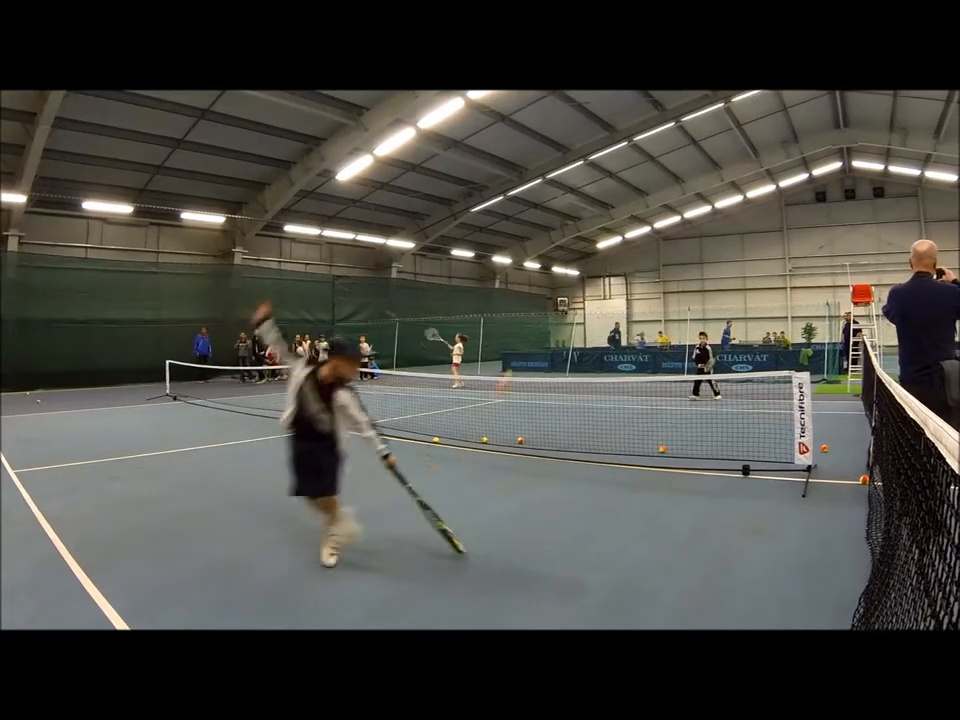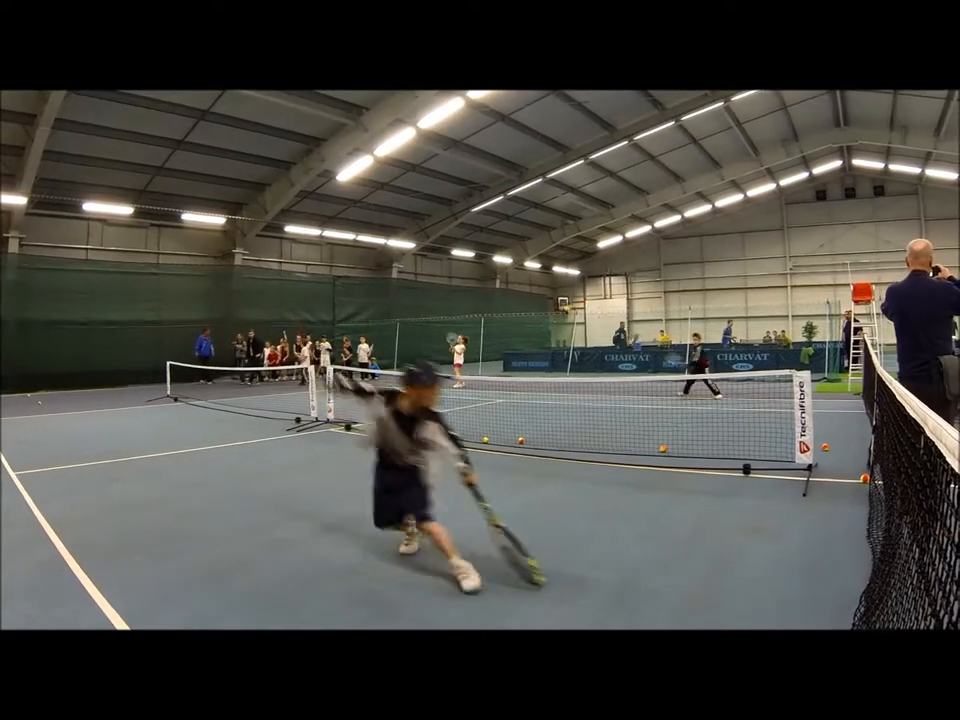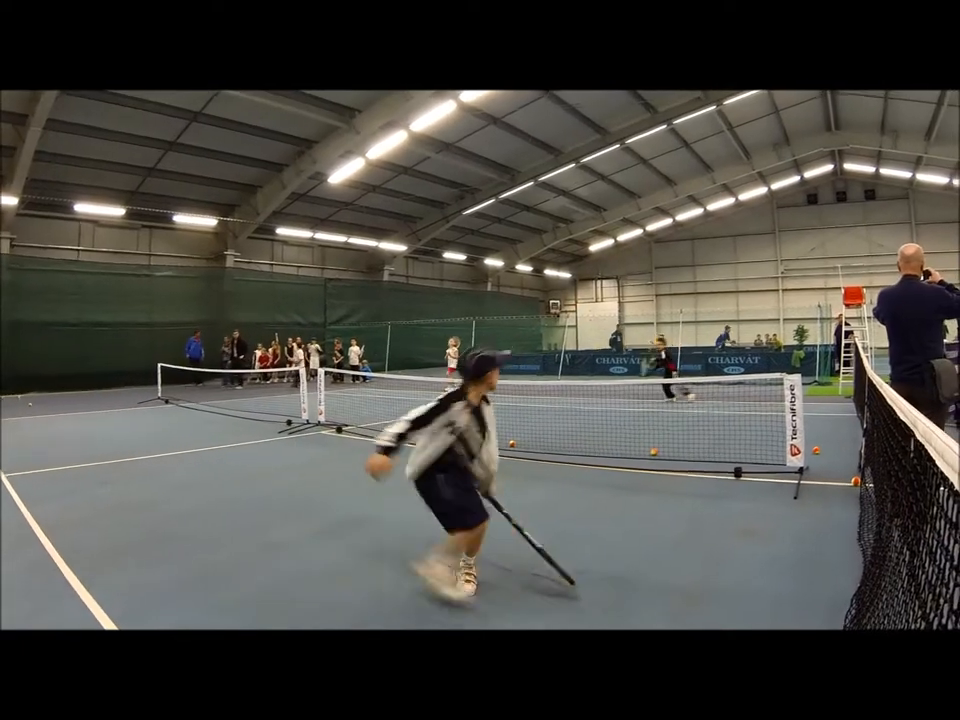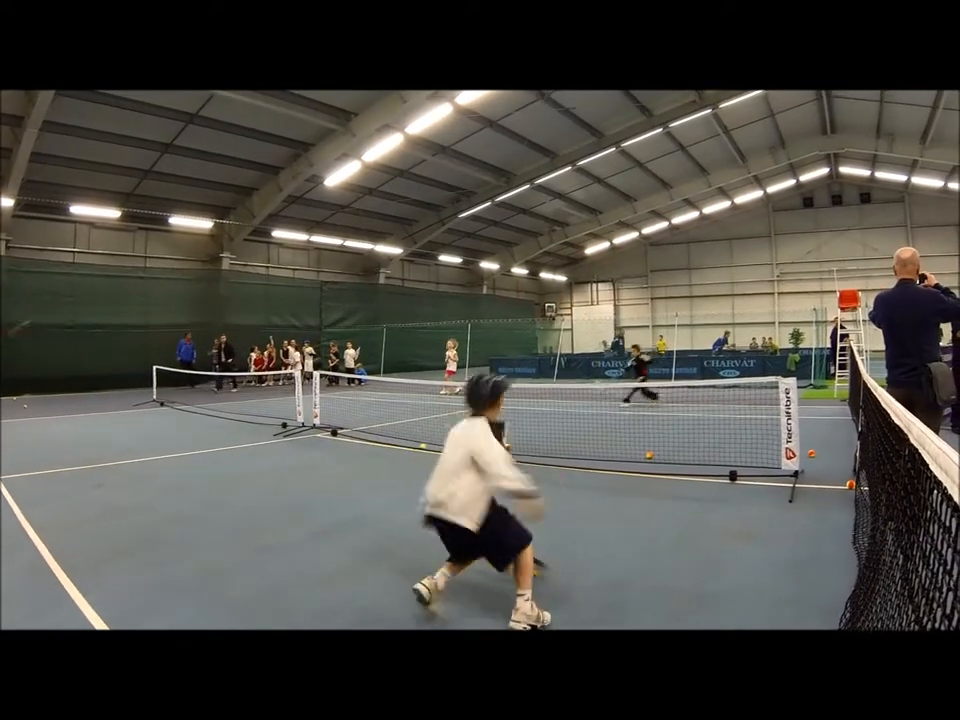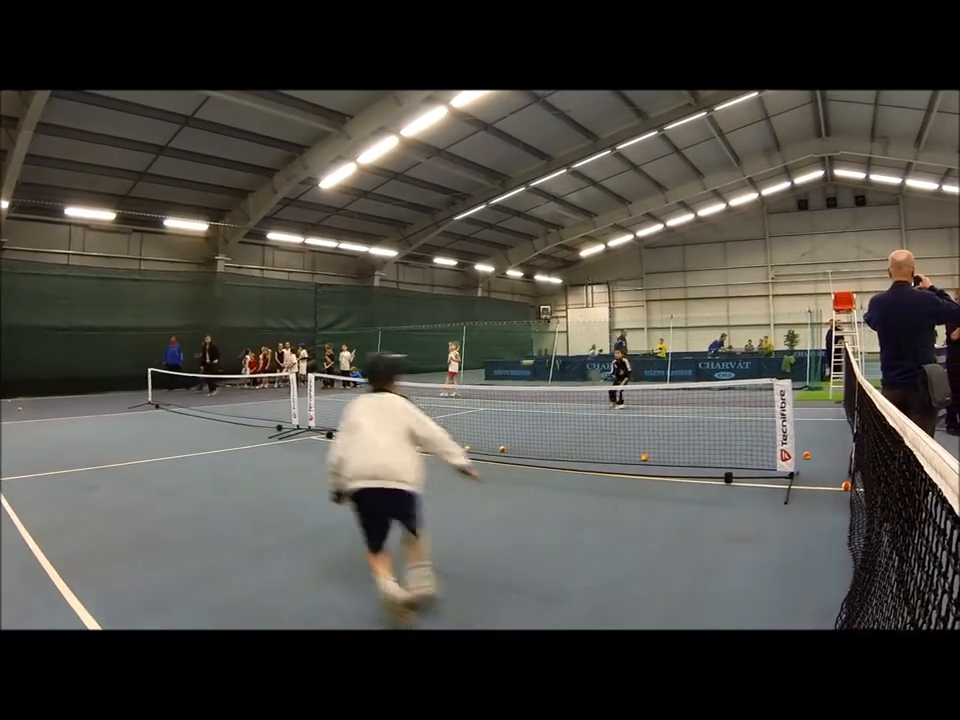
dt=0.3s
person 1, frame 1
left shoulder: (344, 395)
right shoulder: (305, 369)
left elbow: (365, 424)
right elbow: (279, 345)
left wrist: (385, 452)
right wrist: (262, 323)
left hip: (327, 445)
right hip: (301, 440)
left knee: (327, 496)
right knee: (311, 495)
left ankle: (332, 537)
right ankle: (338, 518)
person 1, frame 2
left shoulder: (431, 421)
right shoulder: (384, 401)
left elbow: (452, 443)
right elbow: (358, 388)
left wrist: (467, 470)
right wrist: (337, 382)
left hip: (412, 471)
right hip: (387, 467)
left knee: (424, 521)
right knee: (387, 521)
left ankle: (459, 565)
right ankle: (409, 527)
person 1, frame 3
left shoulder: (485, 407)
right shoulder: (452, 404)
left elbow: (487, 448)
right elbow: (410, 422)
left wrist: (488, 479)
right wrist: (383, 452)
left hip: (459, 472)
right hip: (432, 473)
left knee: (481, 523)
right knee: (470, 523)
left ankle: (466, 567)
right ankle: (438, 568)
person 1, frame 4
left shoulder: (463, 428)
right shoulder: (480, 431)
right elbow: (499, 467)
left wrist: (431, 512)
right wrist: (528, 495)
left hip: (440, 505)
right hip: (466, 506)
left knee: (470, 549)
right knee: (522, 545)
left ankle: (434, 583)
right ankle: (523, 611)
person 1, frame 5
left shoulder: (355, 407)
right shoulder: (403, 407)
left elbow: (338, 452)
right elbow: (436, 437)
left wrist: (337, 487)
right wrist: (462, 463)
left hip: (363, 483)
right hip: (399, 480)
left knee: (375, 545)
right knee: (413, 533)
left ankle: (390, 588)
right ankle: (420, 580)
